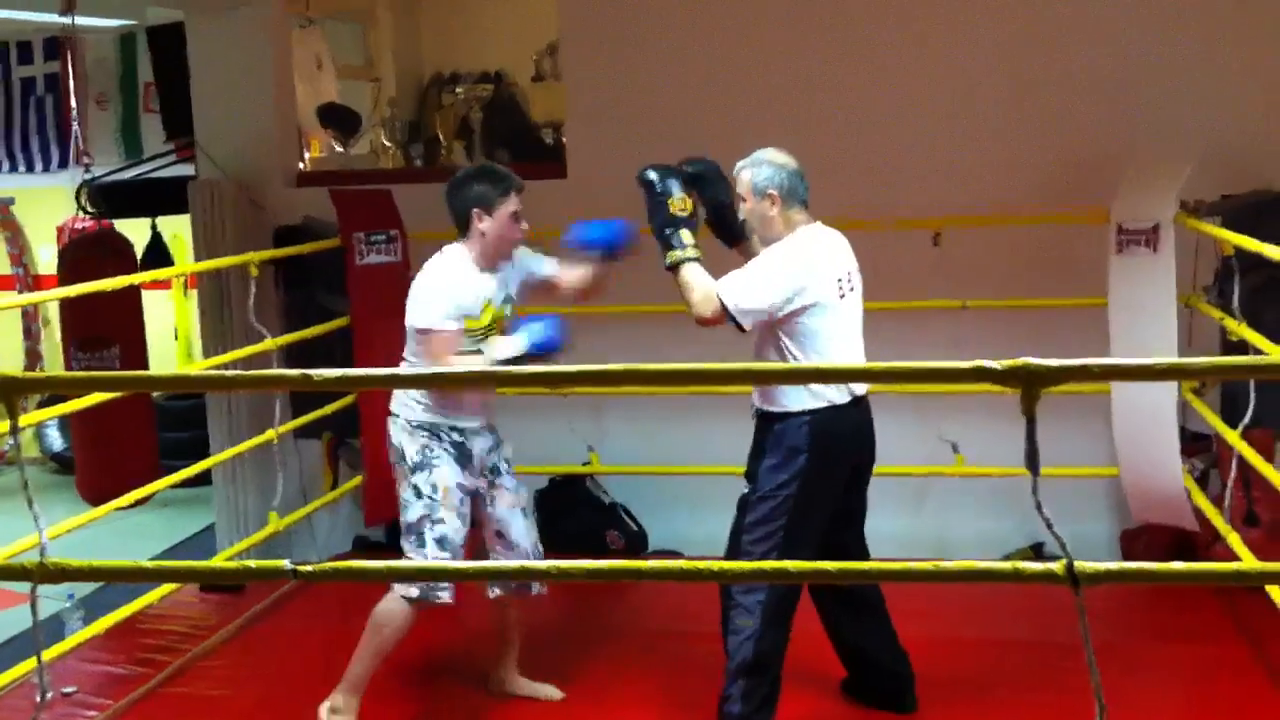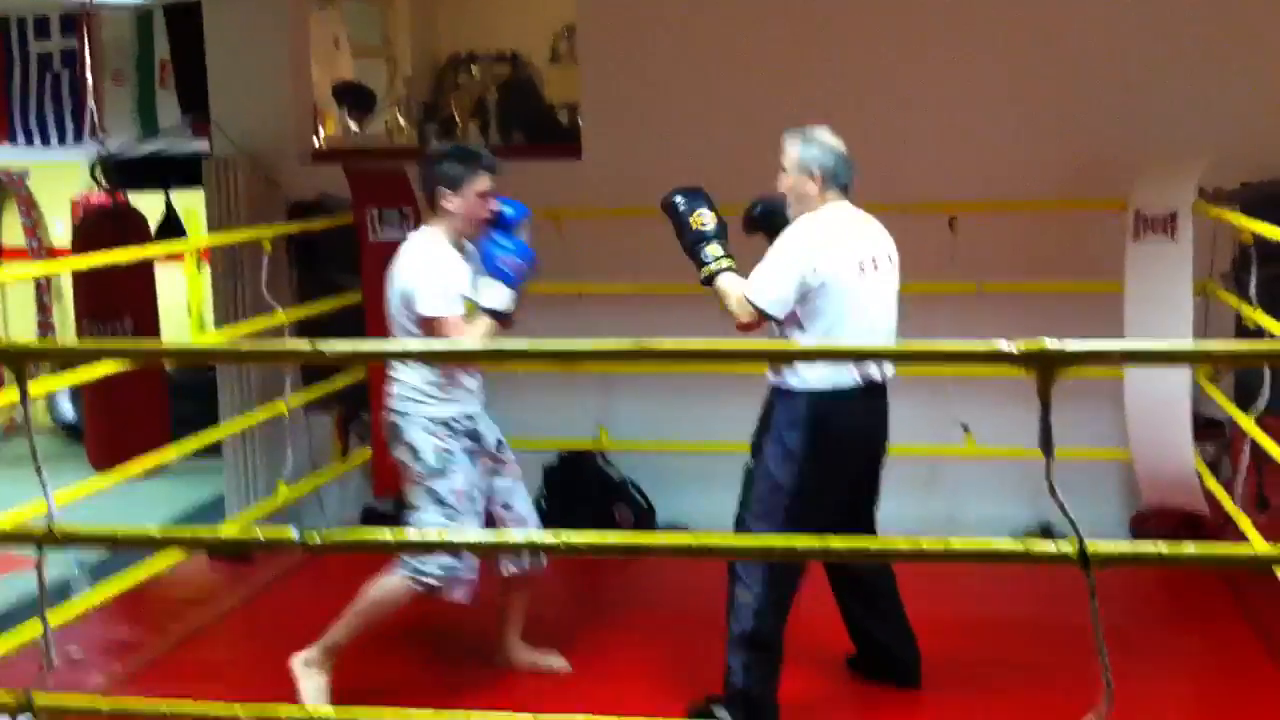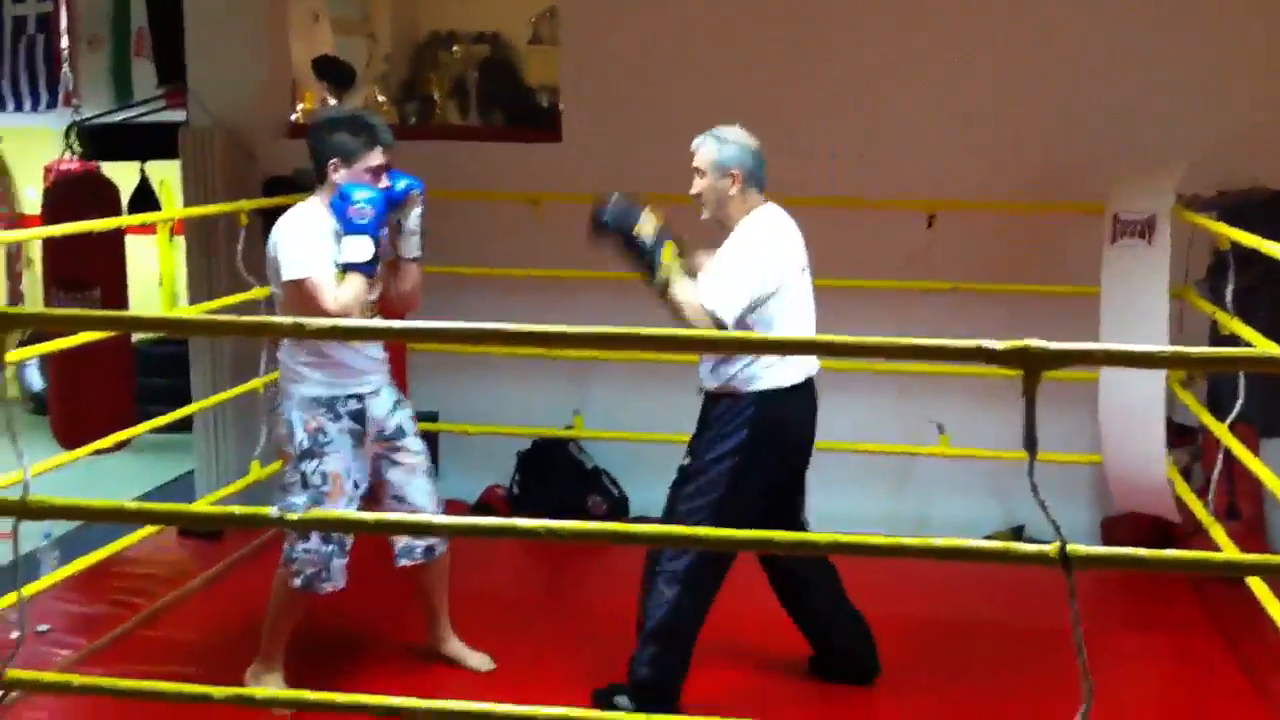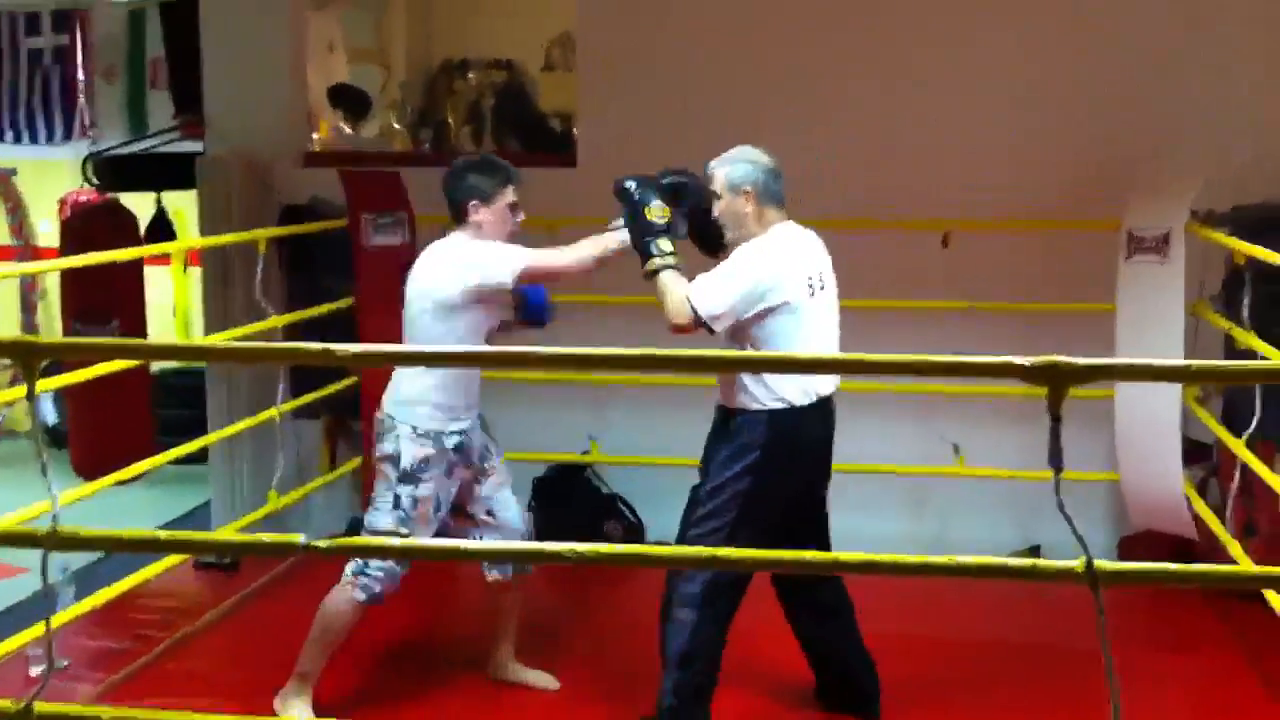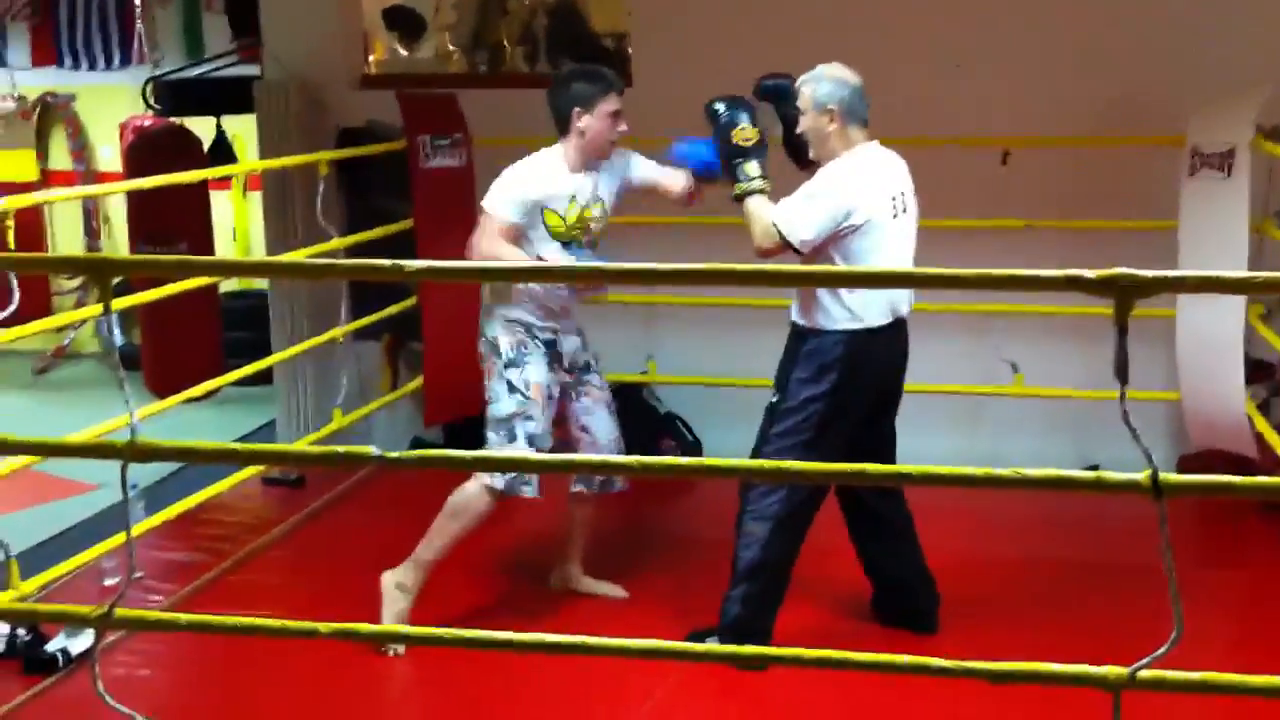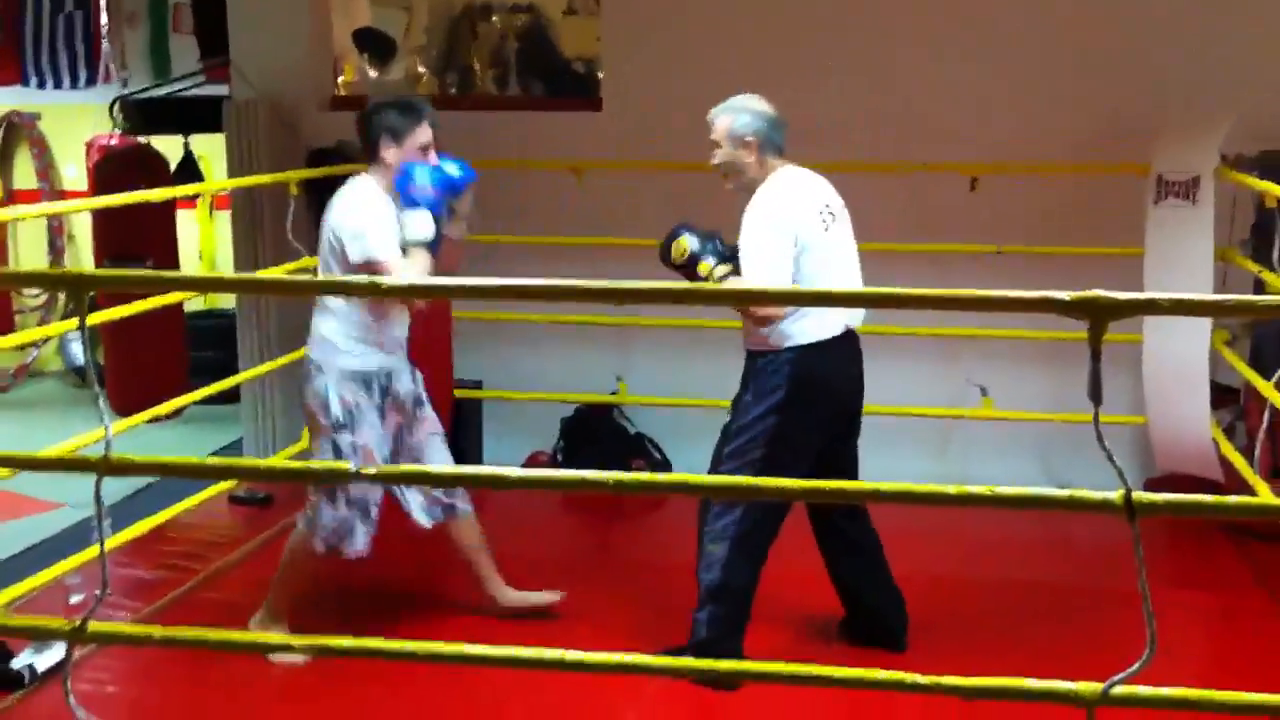
dt=0.7s
person 1, frame 1
left shoulder: (794, 261)
right shoulder: (828, 243)
left elbow: (708, 307)
right elbow: (767, 275)
left wrist: (676, 232)
right wrist: (723, 221)
left hip: (804, 435)
right hip: (846, 424)
left knee: (757, 574)
right knee: (841, 558)
person 1, frame 2
left shoulder: (805, 236)
right shoulder: (874, 232)
left elbow: (751, 312)
left wrist: (708, 245)
left hip: (812, 410)
right hip: (867, 404)
right knee: (851, 535)
right ankle: (891, 656)
person 1, frame 3
left shoulder: (758, 242)
right shoulder: (769, 226)
left elbow: (701, 317)
right elbow: (719, 285)
left wrist: (655, 250)
right wrist: (656, 241)
left hip: (753, 412)
right hip: (785, 405)
left knee: (685, 547)
right knee: (784, 537)
left ankle: (651, 690)
right ankle: (849, 652)
person 1, frame 4
left shoulder: (764, 260)
right shoulder: (804, 244)
left elbow: (681, 314)
left wrist: (654, 239)
right wrist: (694, 222)
left hip: (764, 434)
right hip: (808, 424)
left knee: (699, 574)
person 1, frame 5
left shoulder: (844, 181)
right shoulder: (886, 164)
left elbow: (767, 238)
right elbow: (818, 175)
left wrist: (744, 162)
right wrist: (787, 111)
left hip: (837, 352)
right hip: (880, 344)
left knee: (775, 487)
right knee: (871, 479)
left ankle: (743, 629)
right ankle: (909, 601)
person 1, frame 6
left shoulder: (770, 206)
right shoulder: (815, 188)
left elbow: (766, 305)
left wrist: (712, 271)
right wrist: (732, 270)
left hip: (795, 369)
right hip: (837, 358)
left knee: (735, 505)
right knee: (834, 499)
left ankle: (715, 648)
right ankle: (878, 618)
person 2, frame 1
left shoulder: (512, 264)
right shoulder: (441, 279)
left elbow: (576, 281)
right elbow: (446, 374)
left wrist: (600, 252)
right wrist: (512, 347)
left hip: (478, 436)
right hip: (427, 434)
left knee: (520, 552)
right knee: (429, 575)
left ankle: (507, 674)
person 2, frame 2
left shoulder: (459, 251)
right shoulder: (425, 260)
left elbow: (486, 324)
left wrist: (512, 251)
right wrist: (497, 287)
left hip: (465, 417)
right hip: (430, 425)
left knee: (520, 527)
right knee: (438, 564)
left ankle: (513, 646)
right ankle: (317, 658)
person 2, frame 3
left shoulder: (361, 219)
right shoulder: (298, 230)
left elbow: (405, 297)
right elbow: (341, 314)
left wrist: (408, 229)
right wrist: (361, 241)
left hip: (377, 393)
right hip: (319, 405)
left knee: (423, 513)
right knee: (316, 544)
left ankle: (443, 634)
right ankle: (266, 666)
person 2, frame 4
left shoulder: (468, 256)
right shoulder: (464, 258)
right elbow: (564, 263)
left wrist: (517, 312)
right wrist: (626, 233)
left hip: (462, 429)
right hip: (417, 434)
left knee: (511, 532)
right knee: (375, 568)
left ankle: (503, 657)
person 2, frame 5
left shoulder: (616, 165)
right shoulder: (529, 175)
left elbow: (680, 187)
right elbow: (482, 249)
right wrist: (554, 264)
left hip: (564, 334)
right hip: (519, 330)
left knee: (601, 447)
right knee: (512, 464)
left ankle: (569, 570)
right ankle: (406, 579)
person 2, frame 6
left shoulder: (396, 202)
right shoulder: (359, 206)
left elbow: (429, 279)
right elbow: (409, 288)
left wrist: (439, 217)
right wrist: (423, 220)
left hip: (393, 373)
right hip: (348, 374)
left knee: (442, 484)
right knee: (340, 510)
left ankle: (496, 591)
right ankle: (271, 616)
